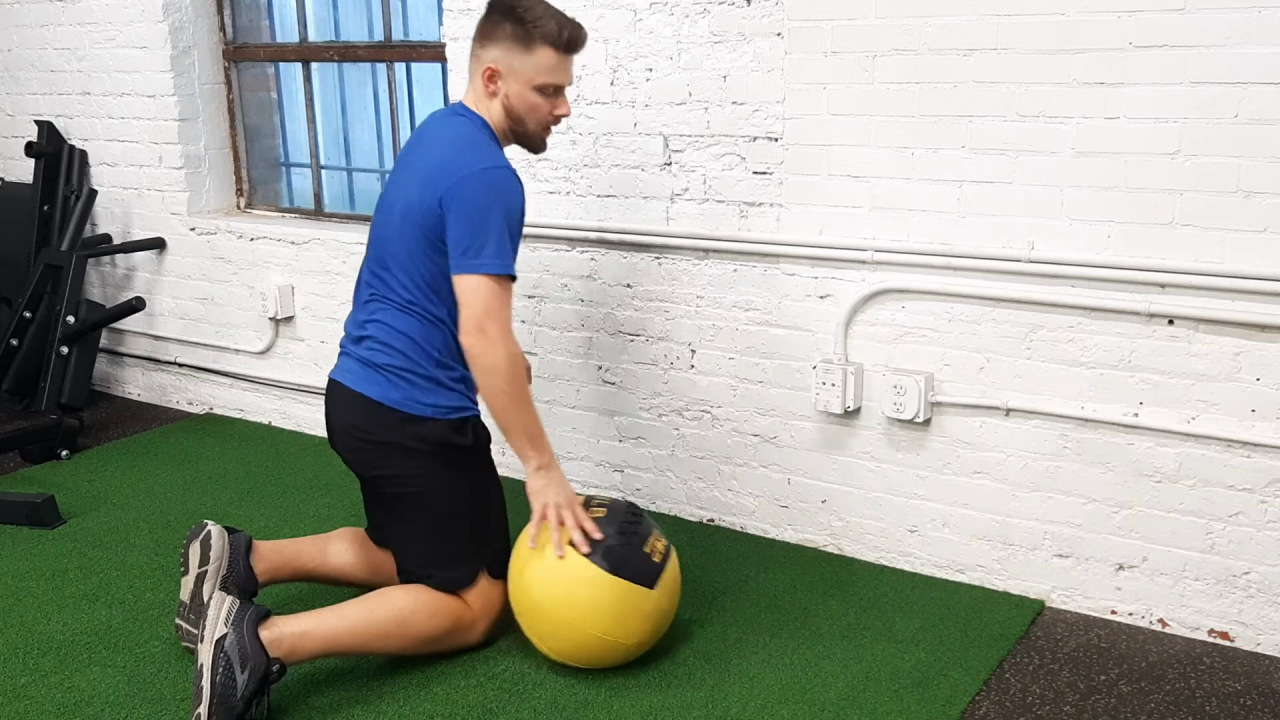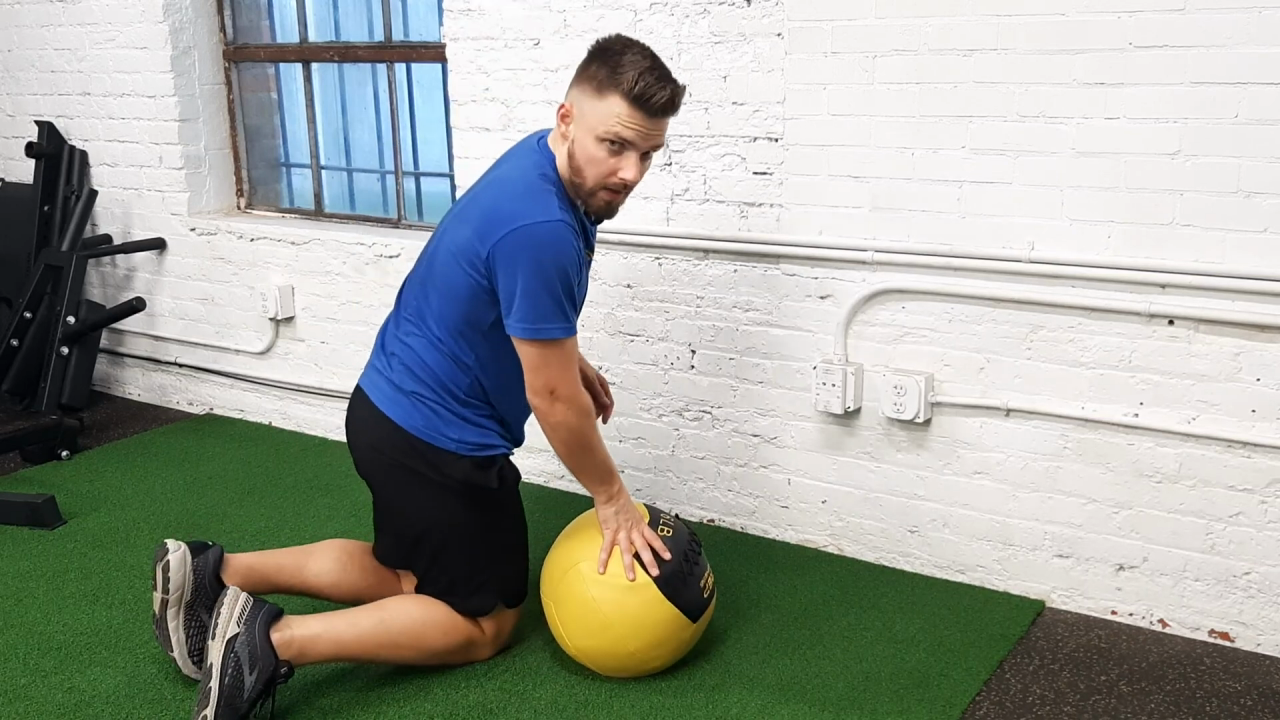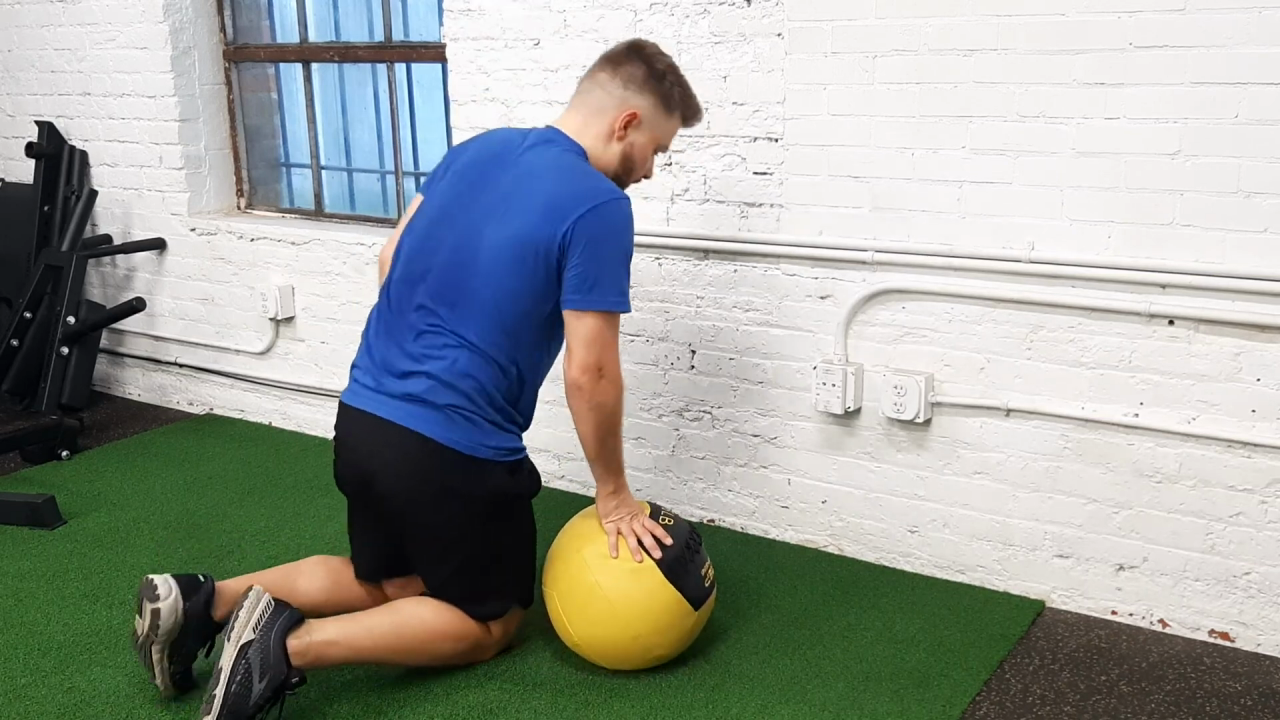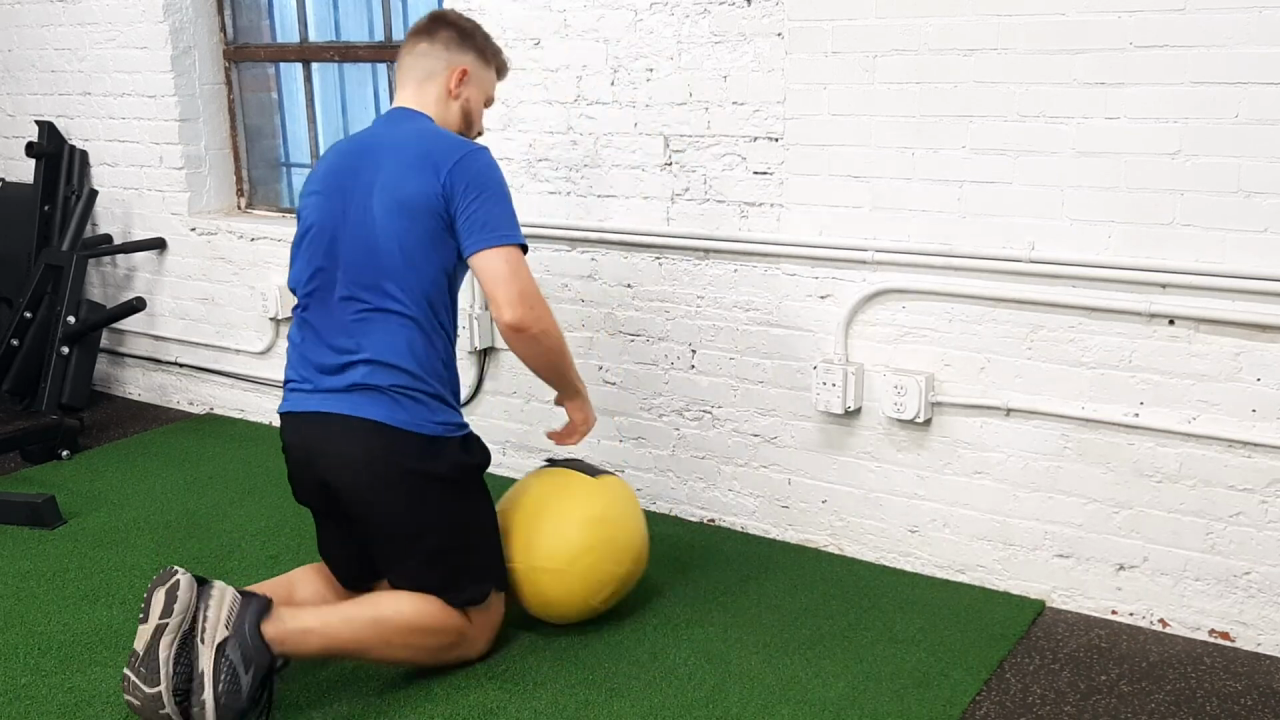
dt=0.7s
person 1, frame 1
left shoulder: (441, 132)
right shoulder: (483, 175)
right elbow: (484, 338)
left wrist: (498, 353)
right wrist: (541, 469)
left hip: (362, 393)
right hip: (414, 415)
left knee: (412, 556)
right knee: (471, 603)
left ankle: (245, 559)
right ankle: (261, 640)
person 1, frame 2
left shoulder: (543, 162)
right shoulder: (540, 229)
right elbow: (553, 399)
left wrist: (579, 365)
right wrist: (613, 499)
left hip: (388, 410)
right hip: (436, 440)
left knee: (402, 574)
right knee: (482, 622)
left ankle: (215, 575)
right ankle: (275, 640)
person 1, frame 3
left shoulder: (476, 149)
right shoulder: (599, 207)
left elbow: (391, 262)
right elbow: (589, 376)
right wrist: (613, 496)
left hip: (363, 417)
right hip: (453, 448)
left knee: (382, 581)
right knee: (488, 620)
left ankle: (204, 599)
right ankle: (295, 643)
person 1, frame 4
left shoulder: (329, 165)
right shoulder: (462, 165)
right elbow: (517, 314)
right wrist: (574, 395)
left hip: (305, 422)
right hip: (402, 431)
left knee: (363, 580)
right knee: (470, 618)
left ankle: (207, 609)
right ankle: (264, 630)
